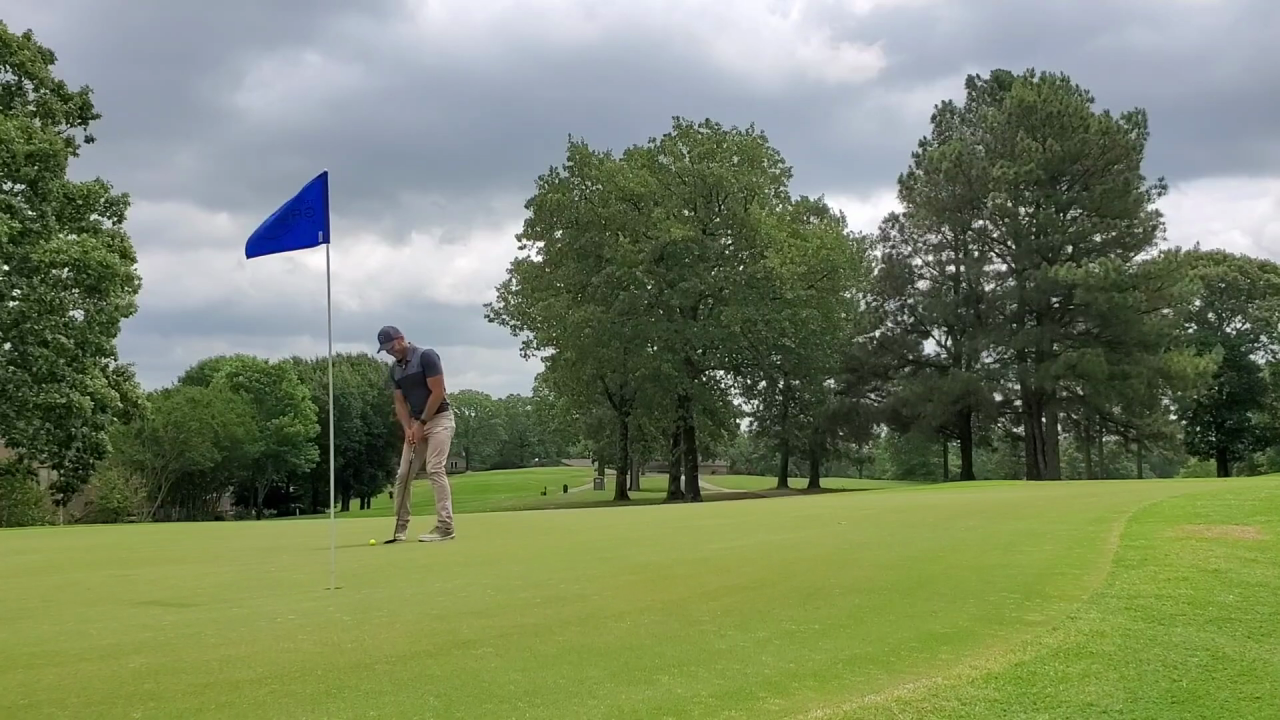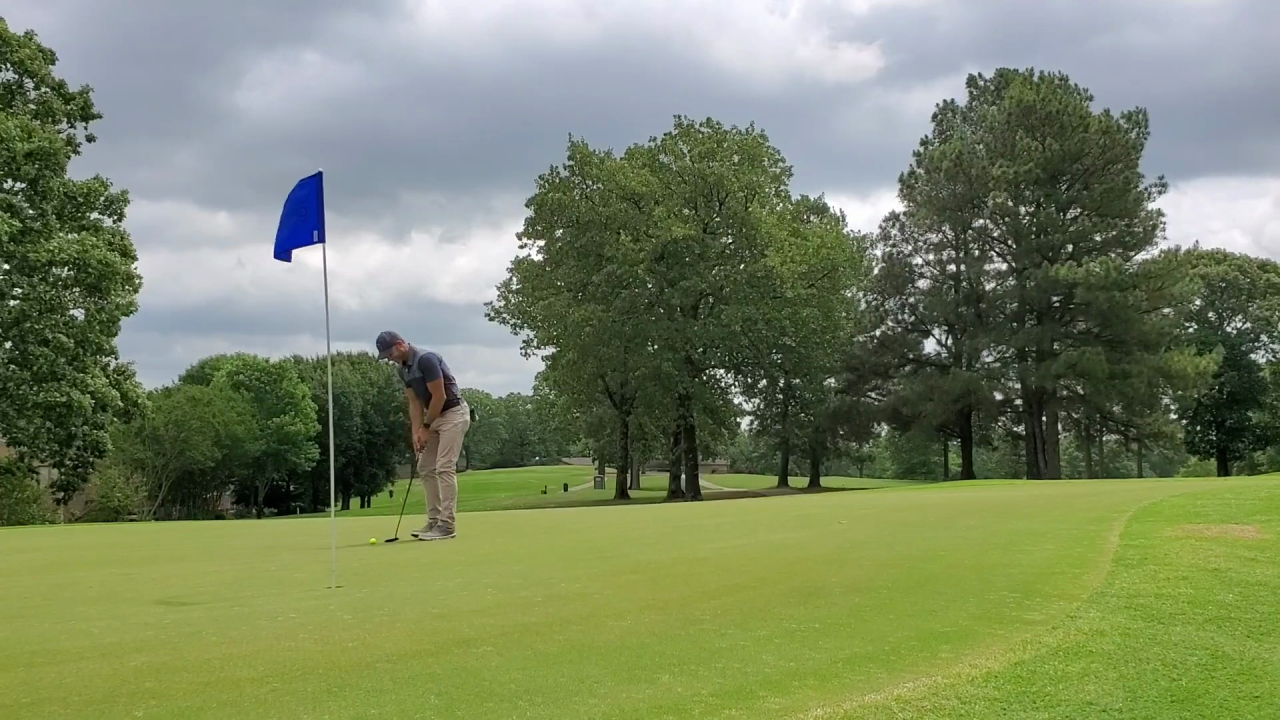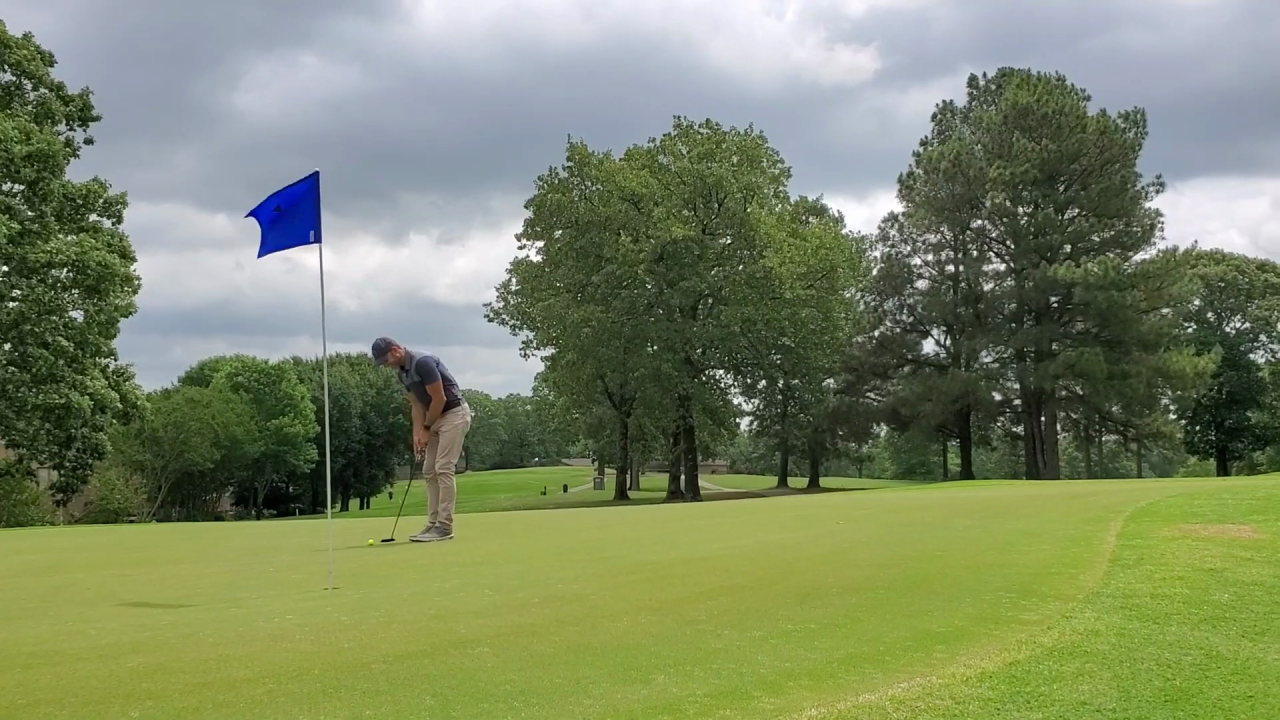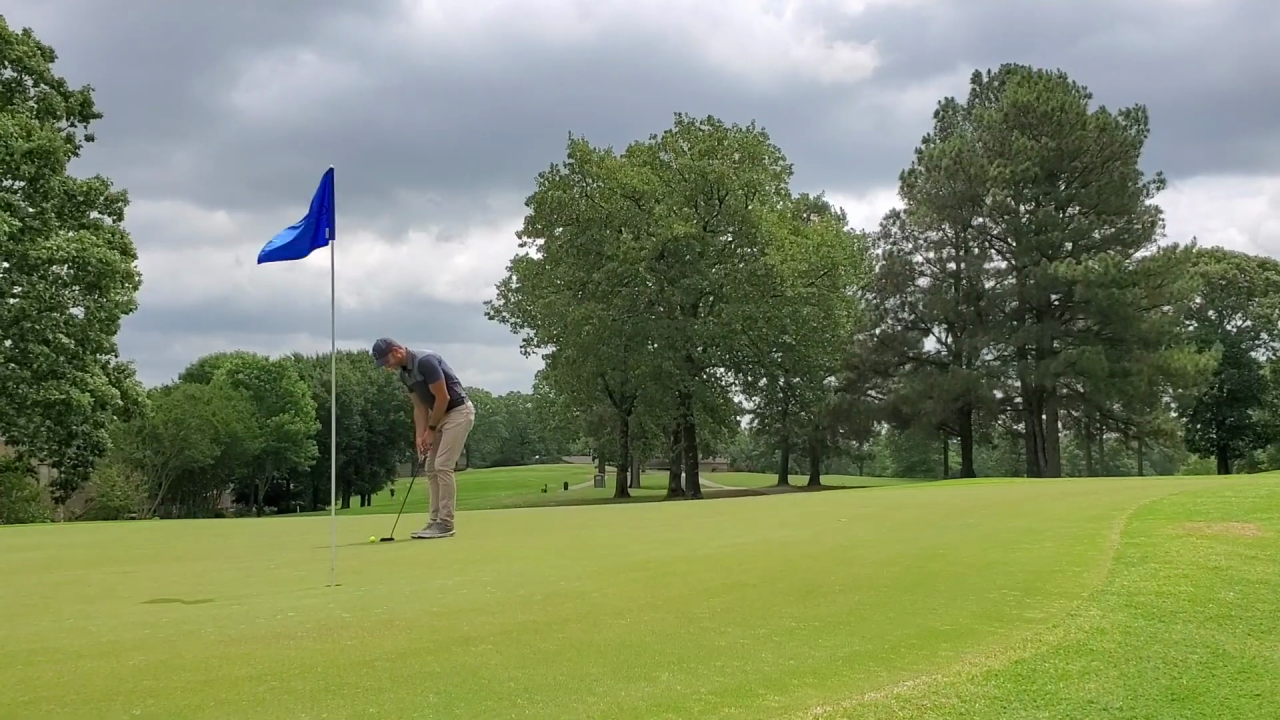
dt=0.3s
person 1, frame 1
left shoulder: (426, 356)
right shoulder: (394, 369)
left elbow: (438, 392)
right elbow: (400, 403)
left wrist: (422, 423)
right wrist: (408, 428)
left hip: (439, 419)
right hip: (414, 425)
left knee: (435, 469)
right knee: (404, 474)
left ankle: (446, 526)
right ankle: (402, 523)
person 1, frame 2
left shoulder: (426, 359)
right shoulder: (403, 369)
left elbow: (439, 397)
right elbow: (414, 402)
left wrist: (425, 427)
right wrist: (416, 432)
left hip: (453, 414)
right hip: (435, 417)
left knee: (445, 467)
right knee: (425, 468)
left ankle: (447, 525)
right ankle: (435, 520)
person 1, frame 3
left shoulder: (423, 362)
right shoulder: (402, 373)
left elbow: (439, 399)
right elbow: (417, 405)
left wrist: (426, 429)
right wrist: (416, 434)
left hip: (454, 414)
right hip: (437, 417)
left knee: (444, 469)
right knee: (430, 471)
left ankle: (445, 526)
right ankle: (434, 524)
person 1, frame 4
left shoulder: (425, 361)
right shoulder: (404, 373)
left elbow: (443, 397)
right elbow: (420, 406)
left wrist: (431, 429)
right wrist: (419, 435)
left hip: (458, 412)
right hip: (442, 415)
left knee: (443, 466)
right knee: (432, 468)
left ankle: (446, 523)
right ankle: (435, 521)
